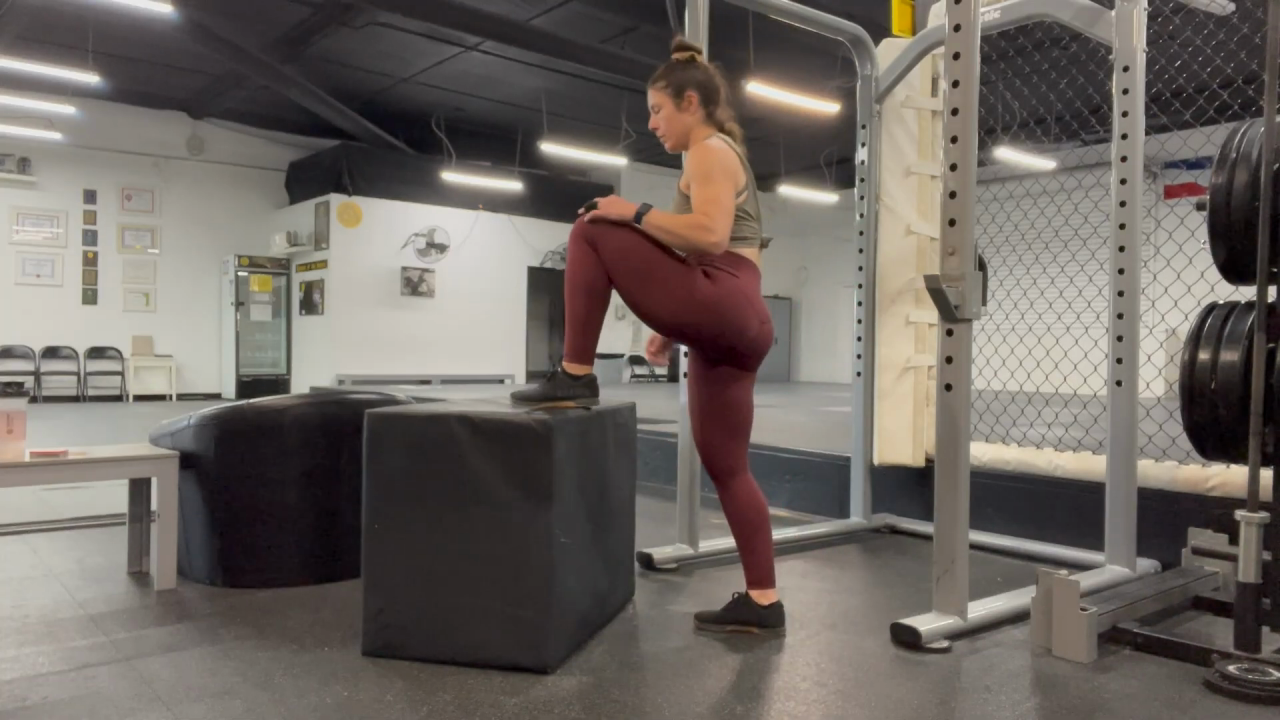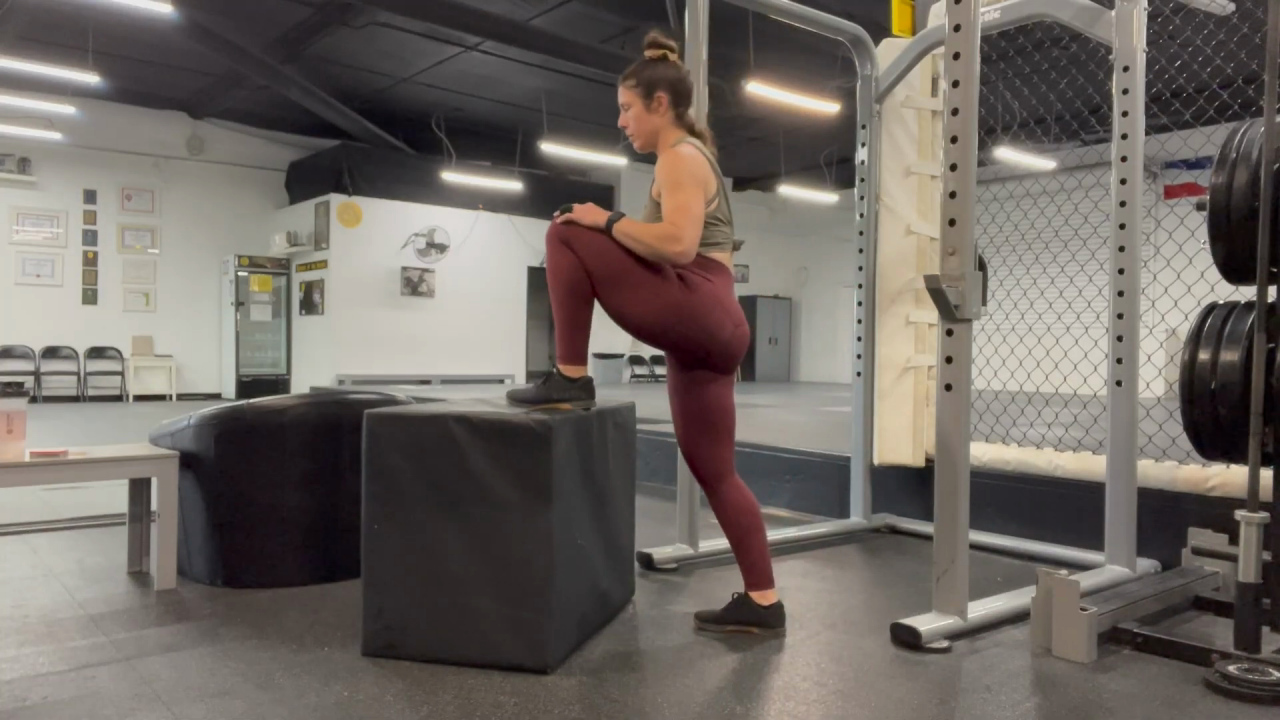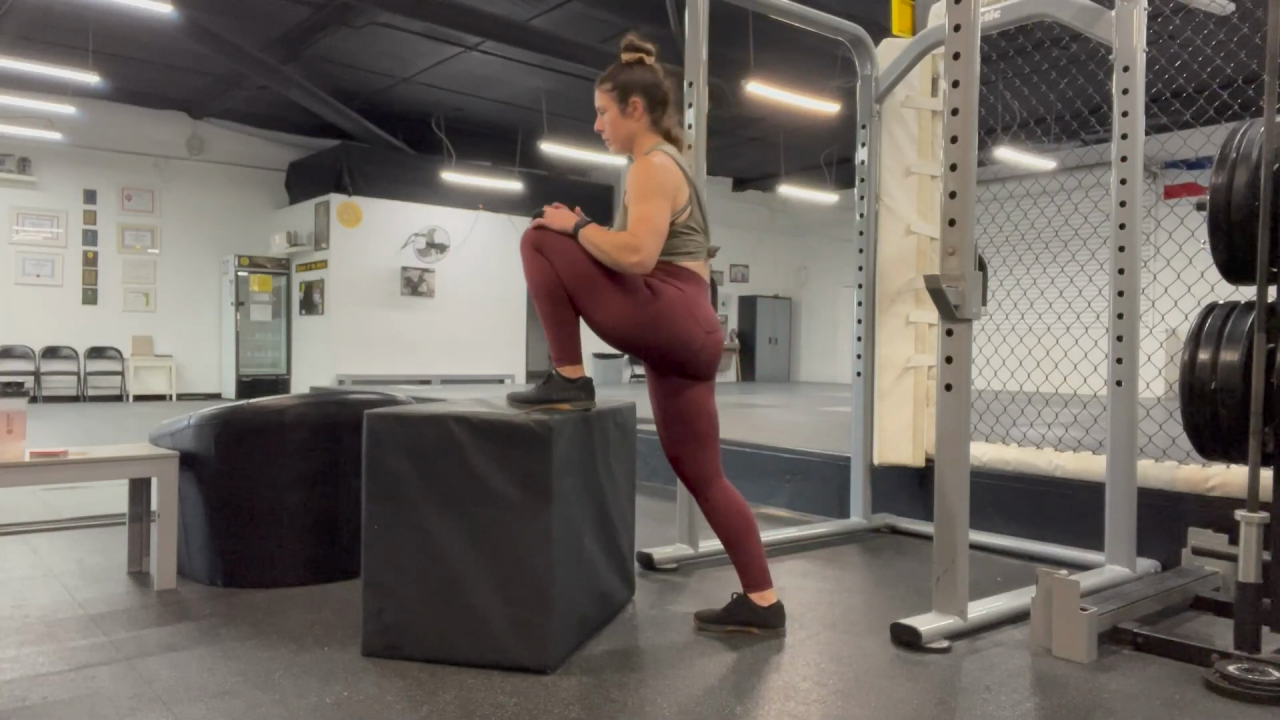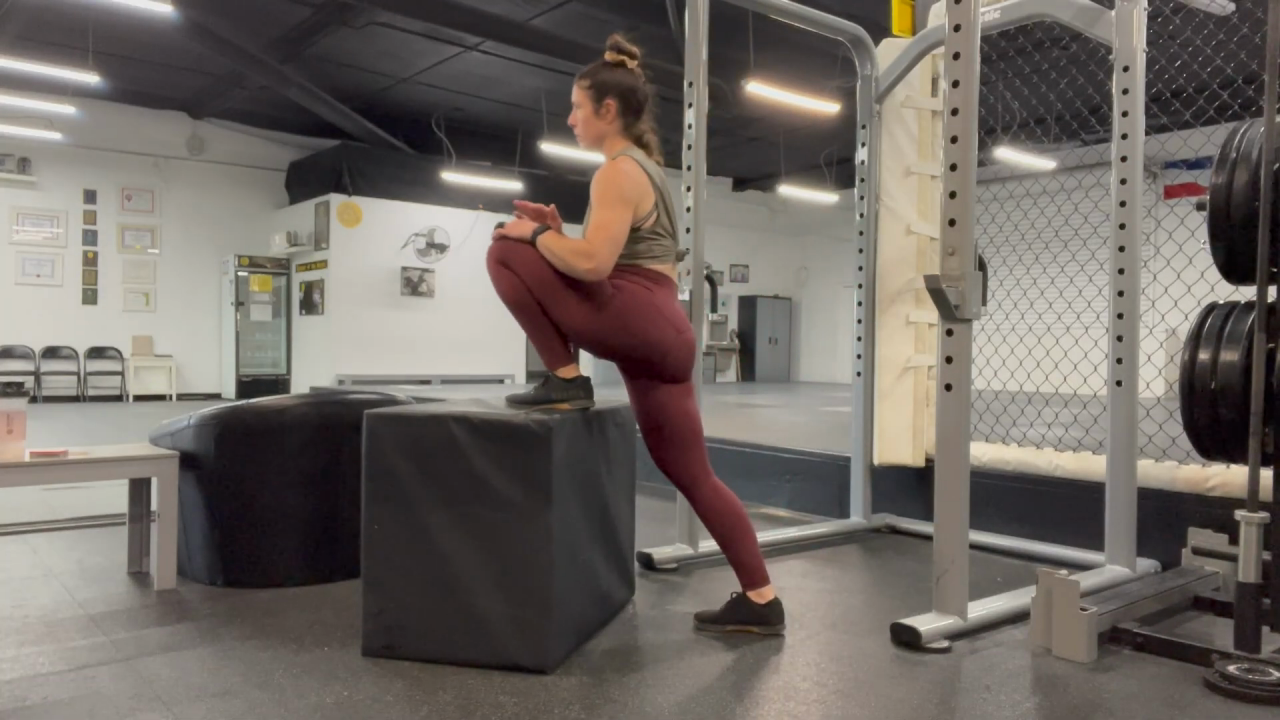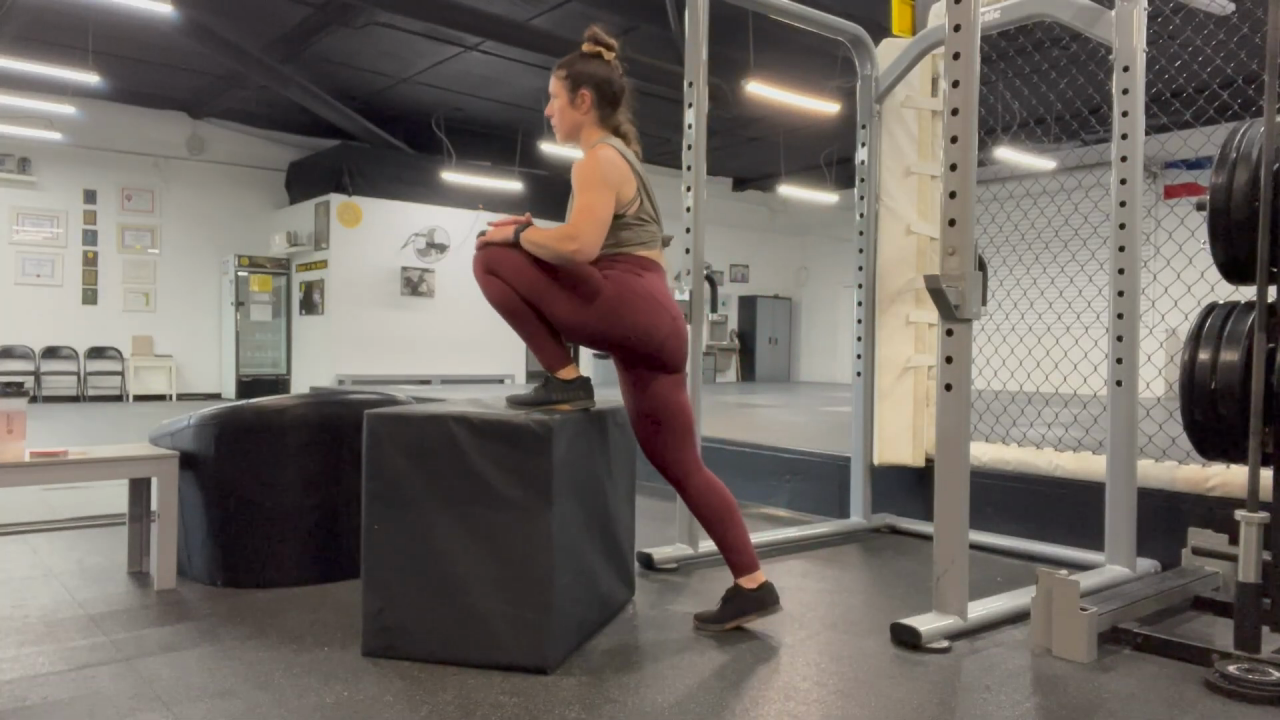
dt=0.3s
person 1, frame 1
left shoulder: (708, 152)
right shoulder: (722, 156)
left elbow: (709, 237)
left wrist: (636, 214)
right wrist: (674, 327)
left hip: (720, 312)
right hip: (737, 327)
left knee: (592, 233)
right knee: (726, 467)
left ankle: (575, 377)
right ankle: (762, 602)
person 1, frame 2
left shoulder: (680, 157)
right shoulder: (692, 157)
left elbow: (679, 245)
left wrist: (608, 222)
right wrist: (608, 254)
left hip: (694, 315)
right hip: (714, 328)
left knee: (567, 235)
right knee: (713, 471)
left ankle: (570, 378)
right ankle: (761, 601)
person 1, frame 3
left shoulder: (652, 166)
right shoulder: (667, 164)
left elbow: (636, 258)
left wrist: (574, 230)
right wrist: (588, 234)
left hip: (665, 322)
right hip: (691, 334)
left knee: (539, 241)
right knee: (702, 475)
left ankle: (568, 380)
right ankle: (761, 601)
person 1, frame 4
left shoulder: (617, 171)
right shoulder: (639, 167)
left elbow: (594, 264)
left wrist: (535, 235)
right wrist: (556, 229)
left hip: (636, 323)
right hip: (664, 335)
left knee: (506, 251)
right knee: (693, 475)
left ankle: (565, 380)
right ankle: (760, 599)
person 1, frame 5
left shoulder: (596, 158)
right shoulder: (617, 155)
left elbow: (581, 247)
left wrist: (521, 235)
right wrist: (535, 234)
left hip: (630, 313)
right hip: (652, 325)
left knee: (493, 260)
right knee: (680, 466)
left ankle: (564, 380)
right ankle: (752, 585)
